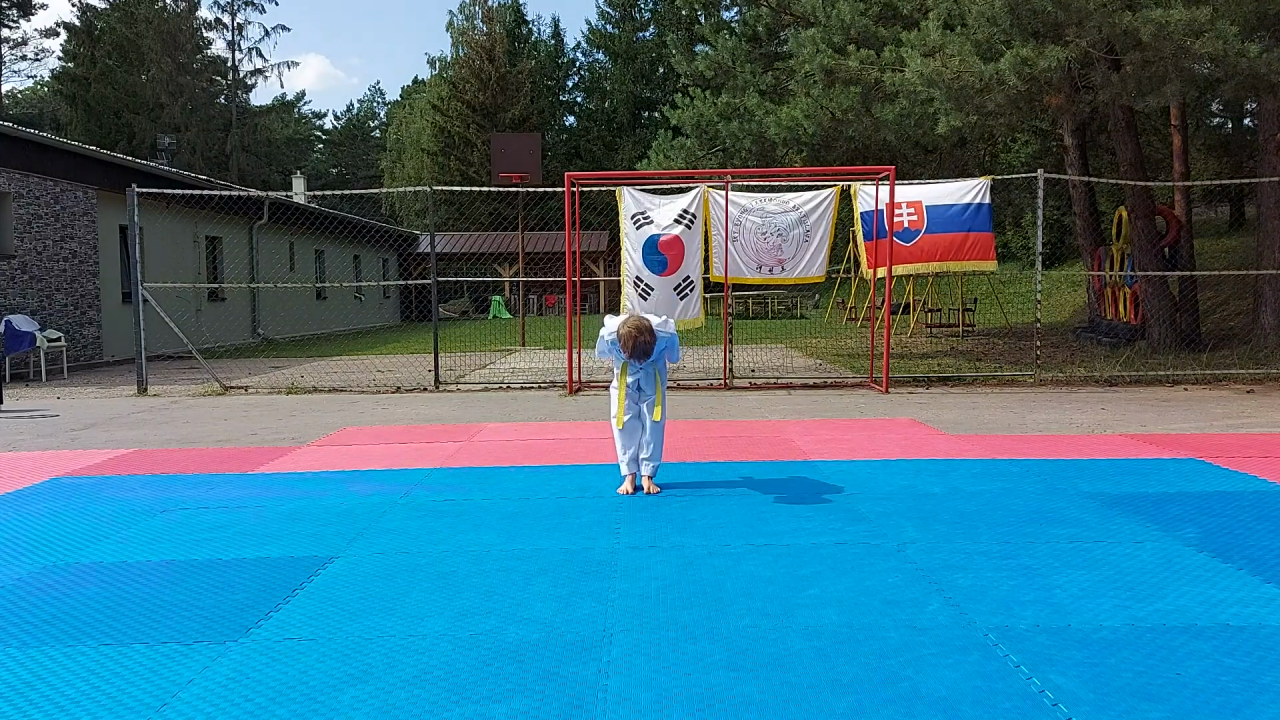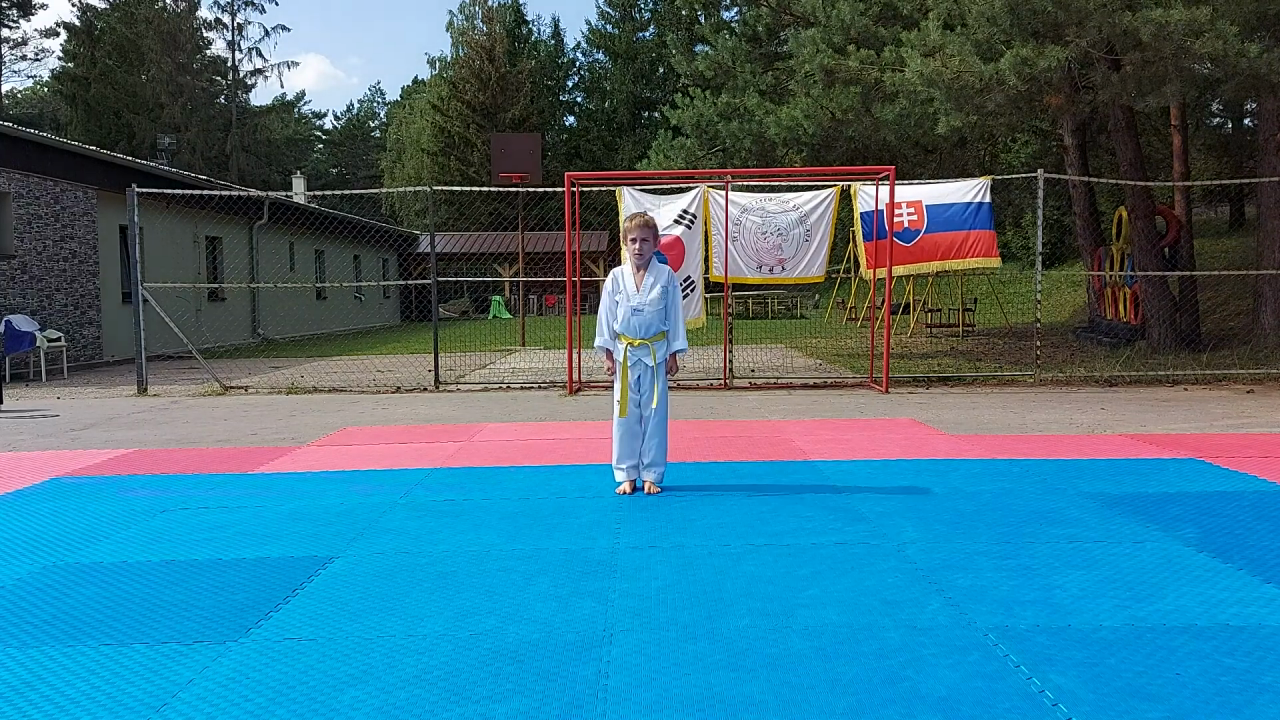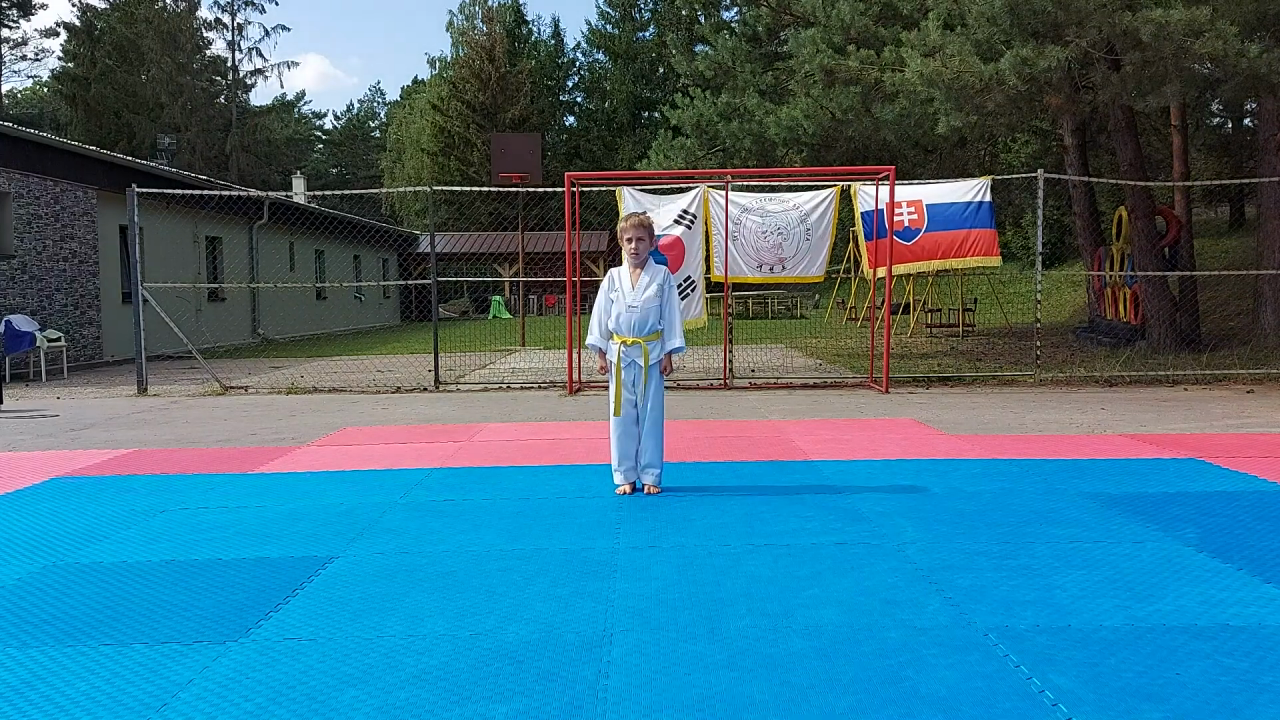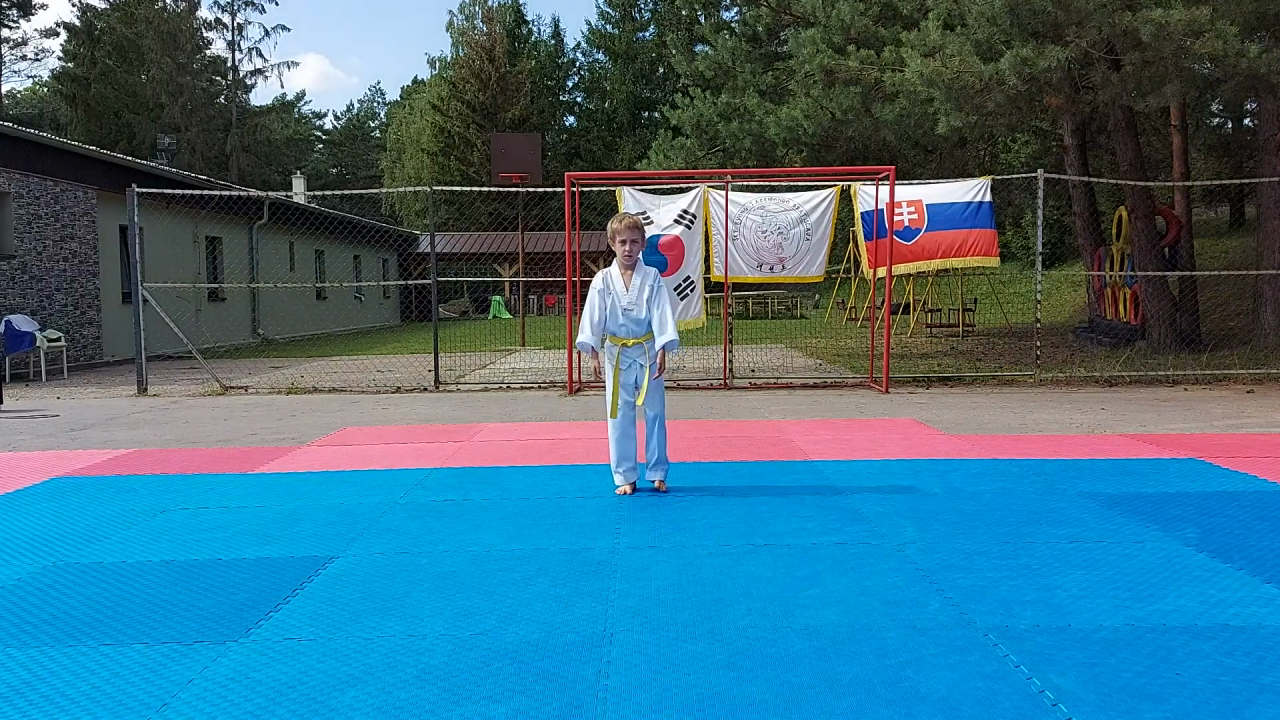
dt=0.5s
person 1, frame 1
left shoulder: (666, 335)
right shoulder: (610, 335)
left elbow: (673, 353)
left wrist: (664, 361)
left hip: (653, 372)
right hip: (625, 372)
left knee: (653, 418)
right knee: (624, 418)
left ankle: (647, 475)
right ankle: (629, 475)
person 1, frame 2
left shoulder: (666, 276)
right shoulder: (616, 277)
left elbow: (674, 317)
right elbow: (606, 317)
left wrist: (673, 354)
right wrist: (608, 354)
left hip: (655, 354)
right hip: (625, 354)
left knee: (655, 416)
right knee: (625, 416)
left ankle: (651, 475)
right ankle: (627, 475)
person 1, frame 3
left shoulder: (662, 276)
right shoulder: (613, 277)
left elbow: (670, 316)
right elbow: (601, 315)
left wrist: (668, 355)
right wrist: (601, 353)
left hip: (650, 354)
right hip: (619, 354)
left knee: (650, 415)
right knee: (622, 416)
left ankle: (650, 476)
right ankle: (626, 477)
person 1, frame 4
left shoulder: (652, 277)
right shoulder: (603, 279)
left elbow: (662, 314)
right elbow: (592, 317)
left wrist: (662, 351)
right wrist: (594, 354)
left hip: (648, 354)
right hip: (617, 356)
left knee: (654, 413)
right knee: (620, 417)
left ankle: (657, 472)
right ankle: (625, 477)
